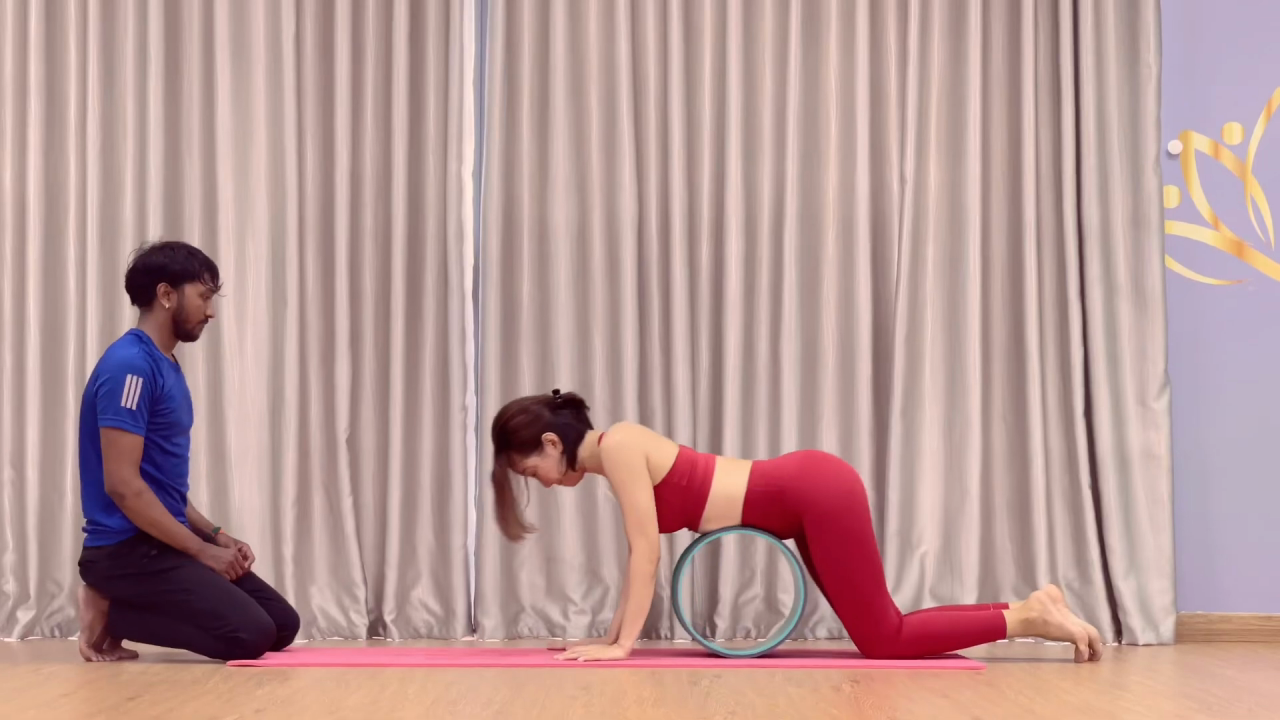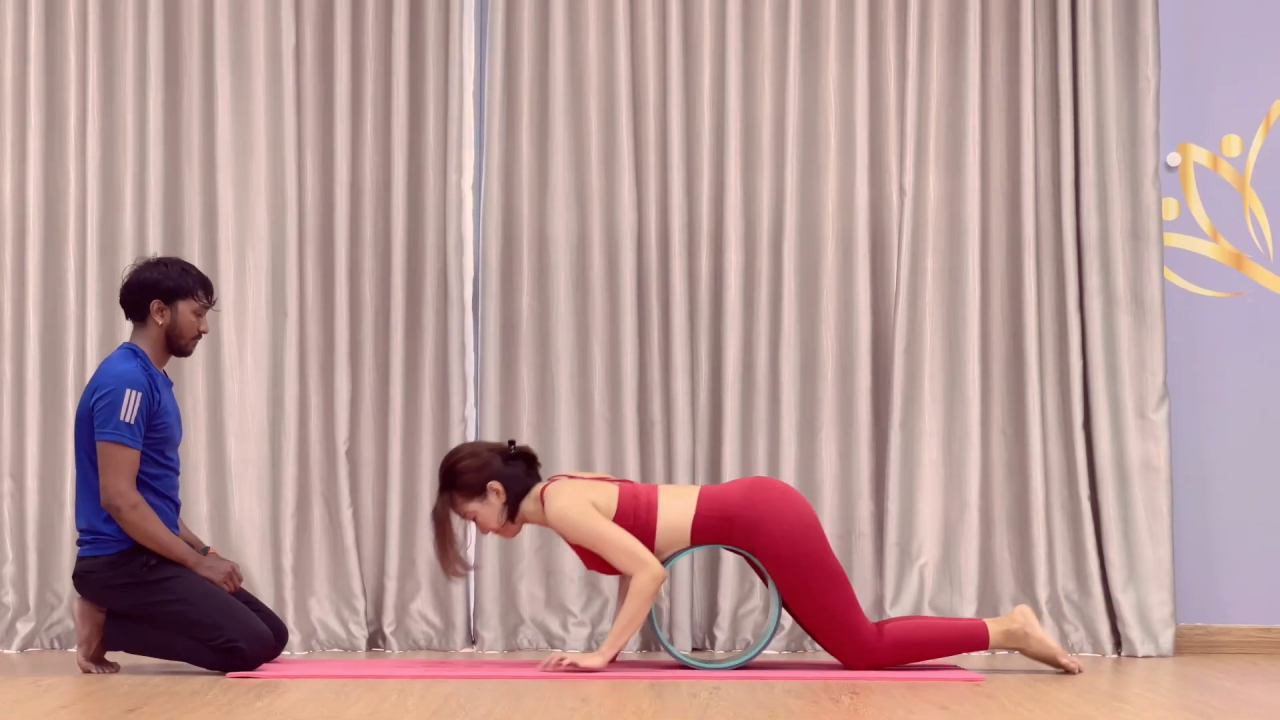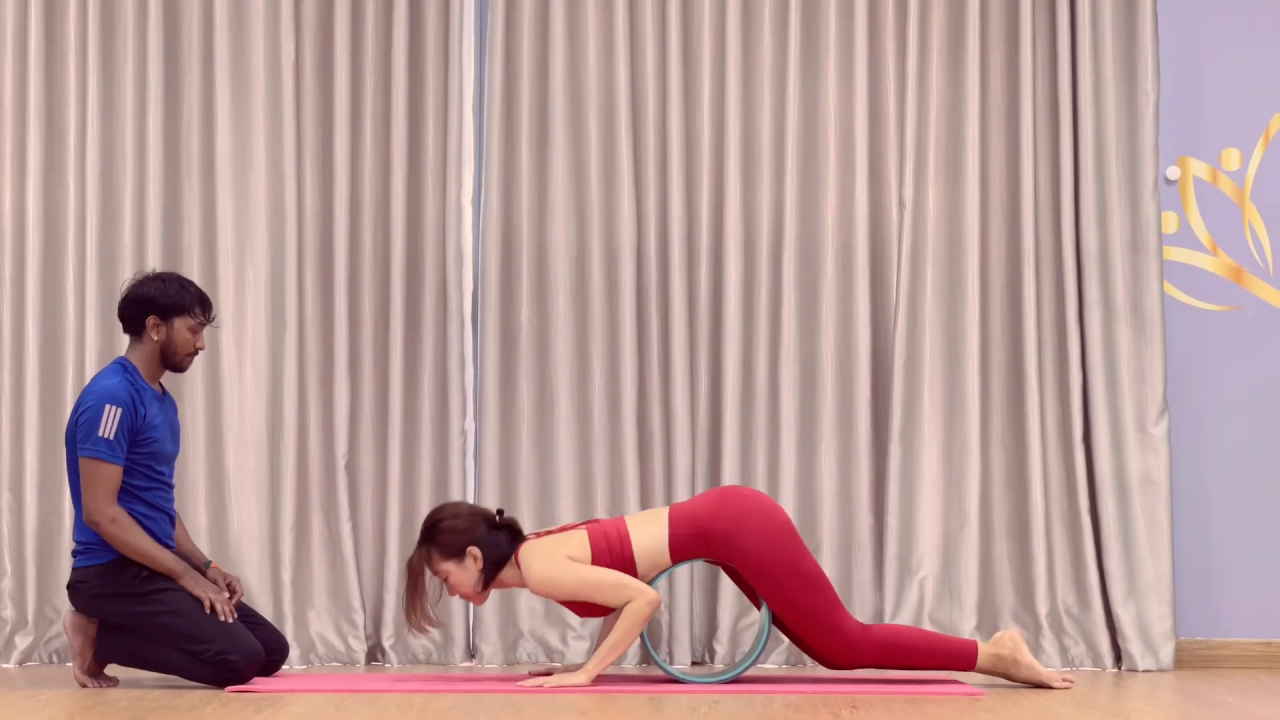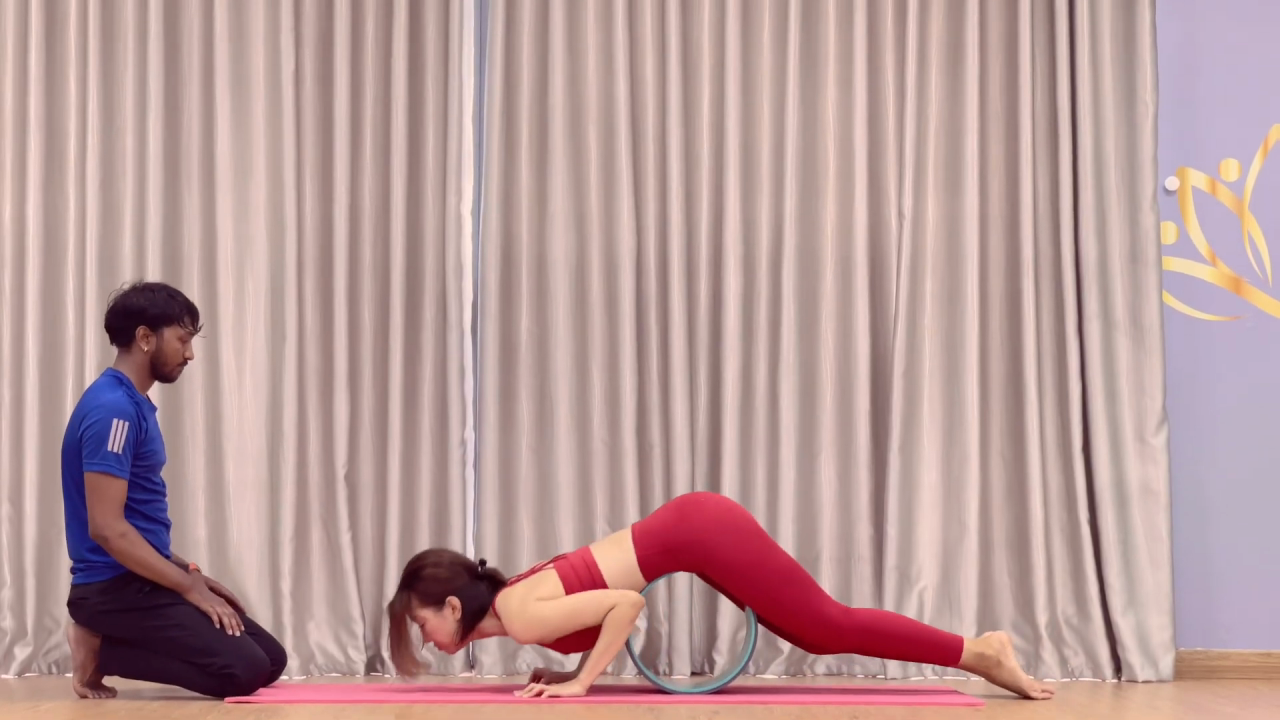
dt=0.5s
person 1, frame 1
left shoulder: (616, 445)
right shoulder: (617, 452)
left elbow: (647, 552)
right elbow: (643, 550)
left wrist: (623, 644)
right wrist: (613, 634)
left hip: (817, 495)
right hip: (811, 490)
left knee: (885, 641)
right knee: (884, 636)
left ankle: (1030, 617)
right ankle: (1029, 609)
person 1, frame 2
left shoulder: (558, 506)
right shoulder: (566, 493)
left elbow: (649, 573)
right elbow: (634, 562)
left wrist: (603, 654)
right wrist: (607, 648)
left hip: (764, 520)
right hip: (758, 512)
left knee: (862, 649)
right knee: (853, 645)
left ankle: (1007, 631)
right ankle: (1002, 629)
person 1, frame 3
left shoulder: (538, 569)
right shoulder: (539, 549)
left elbow: (643, 599)
right elbow: (622, 590)
left wrist: (587, 673)
right wrist: (589, 663)
left hip: (737, 528)
right hip: (732, 517)
left knee: (847, 644)
right knee: (832, 649)
left ankle: (995, 654)
right ankle: (989, 650)
person 1, frame 4
left shoulder: (520, 619)
right shoulder: (512, 597)
left elbow: (624, 603)
left wrist: (581, 682)
right wrist: (573, 673)
left hip: (702, 534)
right hip: (695, 526)
left knee: (830, 626)
right knee: (817, 635)
left ankle: (978, 653)
right ankle: (976, 652)
person 2, frame 1
left shoulder: (170, 369)
right shoulder: (130, 365)
right elbow: (122, 485)
left wrist: (215, 535)
right wrist: (202, 550)
left hip: (161, 541)
right hip: (127, 549)
left knee: (283, 624)
right knee: (251, 636)
left ankle: (122, 610)
right ankle: (111, 612)
person 2, frame 2
left shoulder: (156, 382)
right shoulder: (126, 379)
right elbow: (118, 498)
left wrist: (205, 555)
right wrist: (198, 562)
left hip: (150, 555)
right hip: (121, 561)
left knee: (272, 636)
right knee: (248, 647)
left ankle: (113, 619)
right ankle: (105, 625)
person 2, frame 3
left shoulder: (163, 401)
right shoulder: (112, 396)
right elbow: (101, 513)
left wrist: (206, 567)
right wrist: (188, 575)
left hip: (150, 567)
right hip: (114, 573)
left knee: (272, 651)
right knee: (239, 659)
left ankle: (108, 632)
right ankle: (98, 636)
person 2, frame 4
left shoulder: (136, 405)
right shoulder: (112, 408)
right elbow: (108, 528)
left wrist: (189, 572)
right wrist: (190, 587)
left hip: (141, 580)
right hip: (115, 588)
left knee: (270, 660)
right knee: (245, 670)
left ankle: (108, 643)
right ankle: (101, 652)
